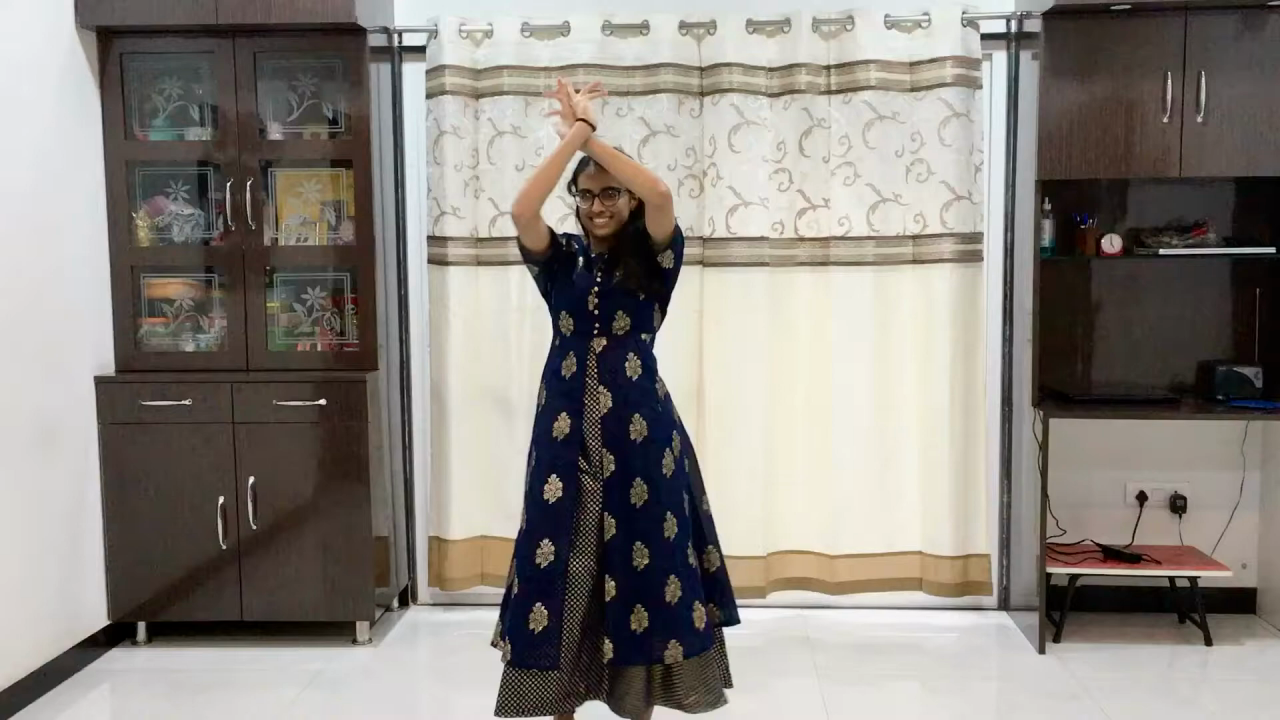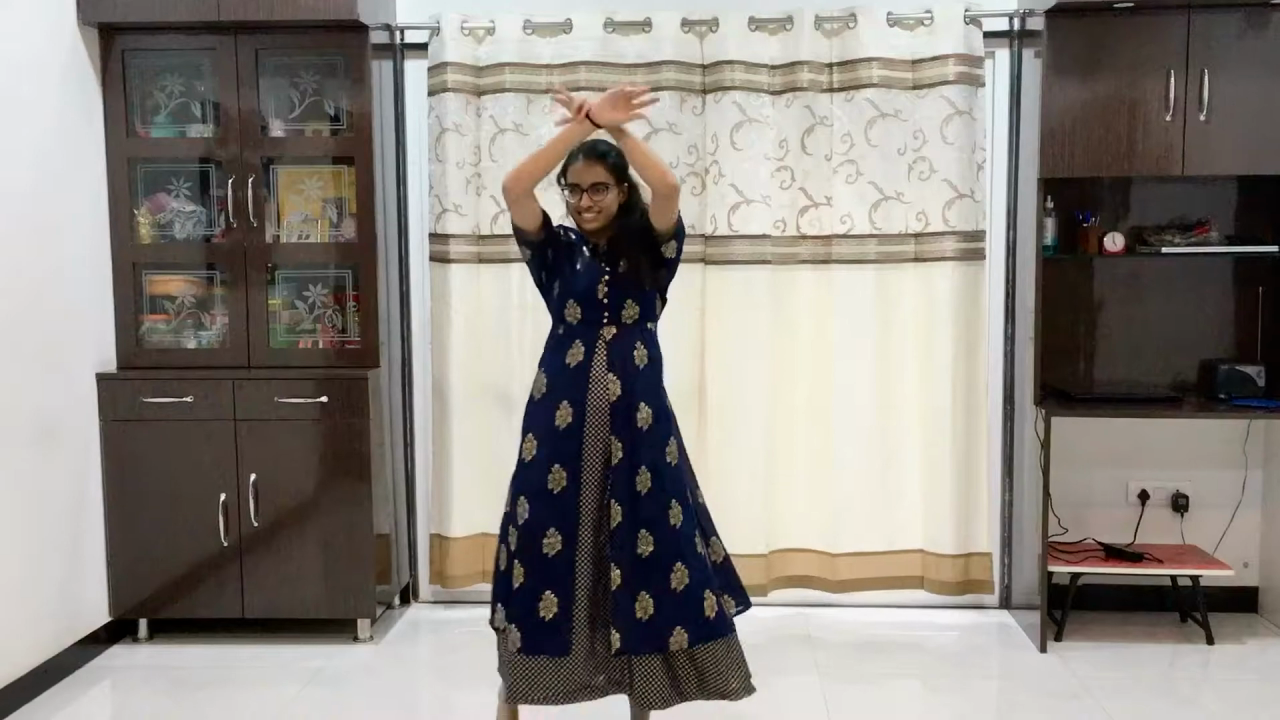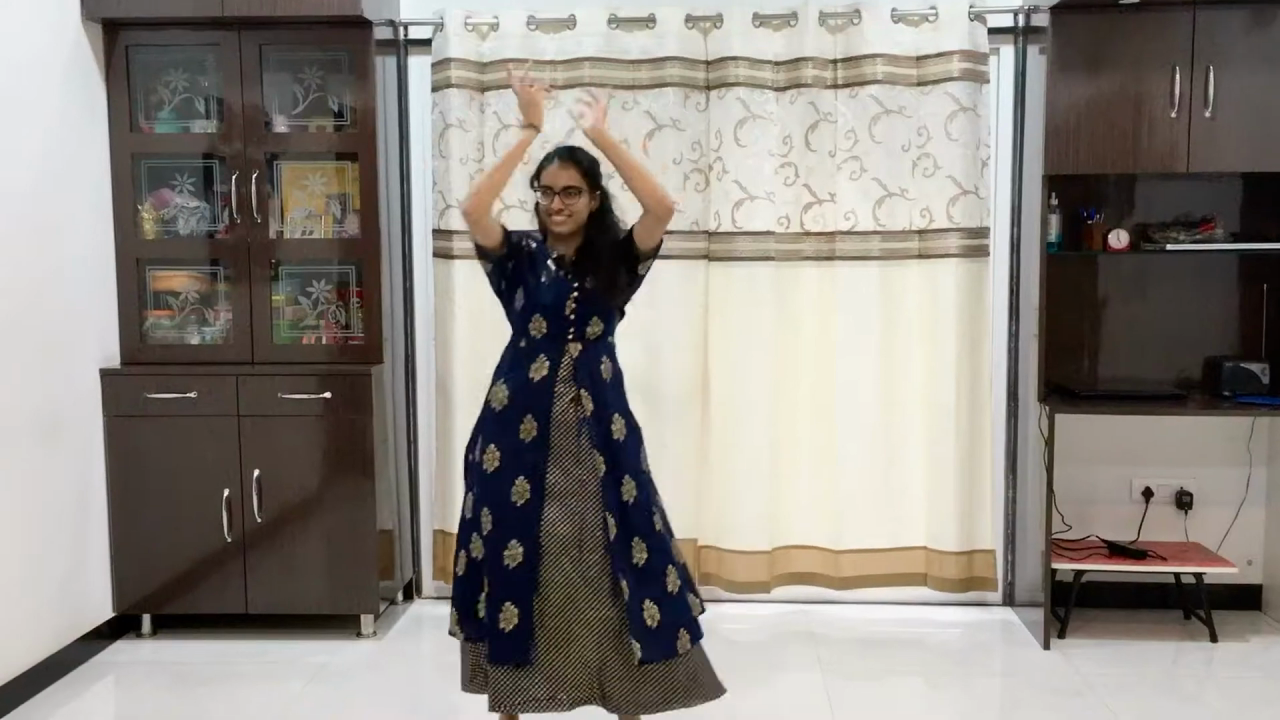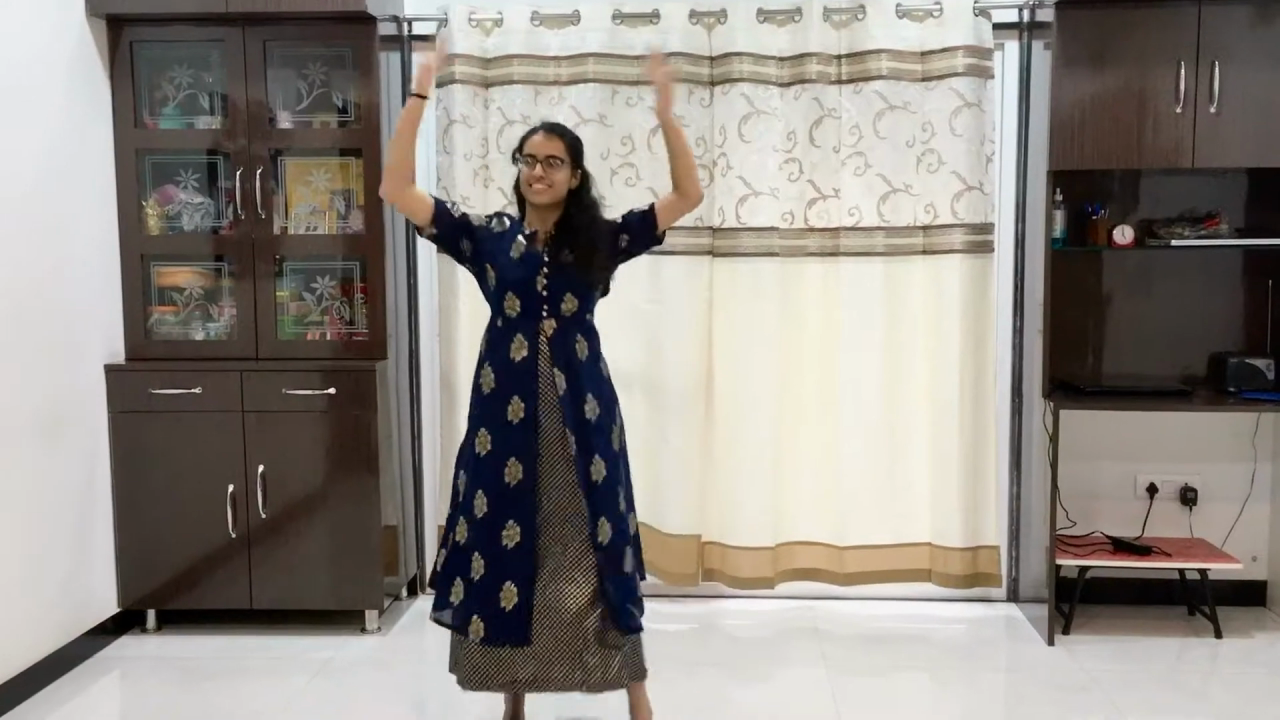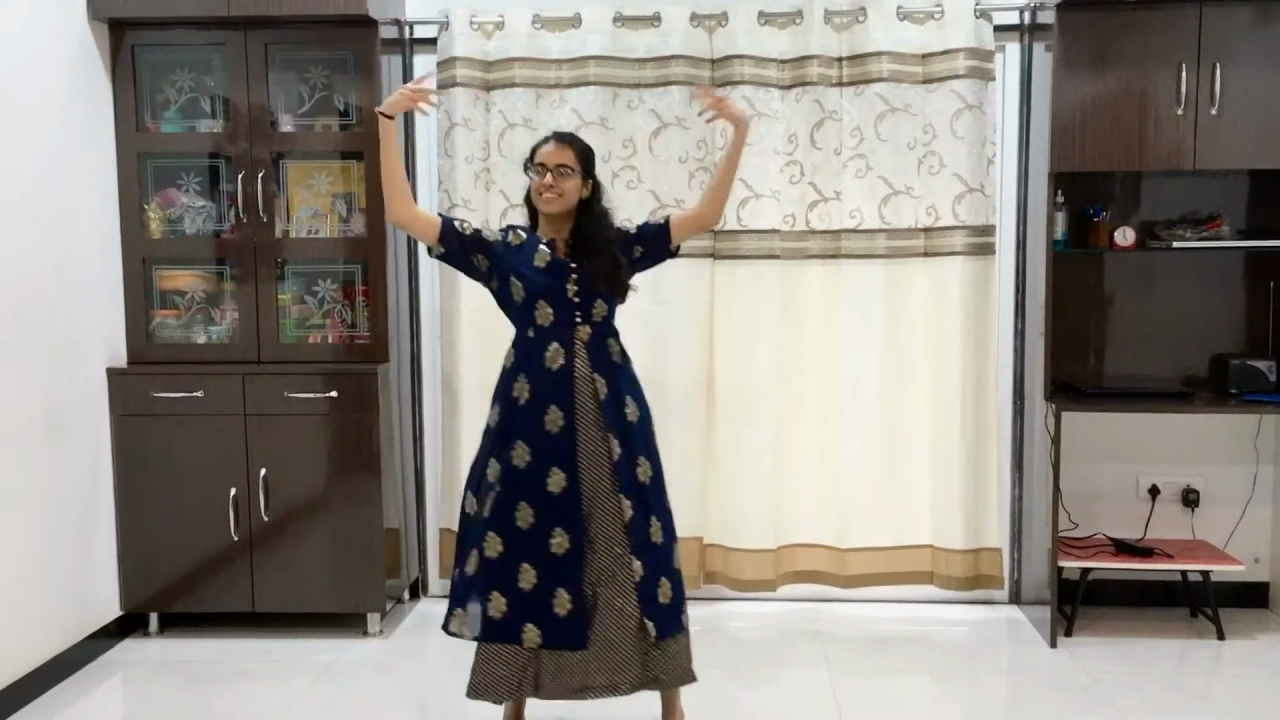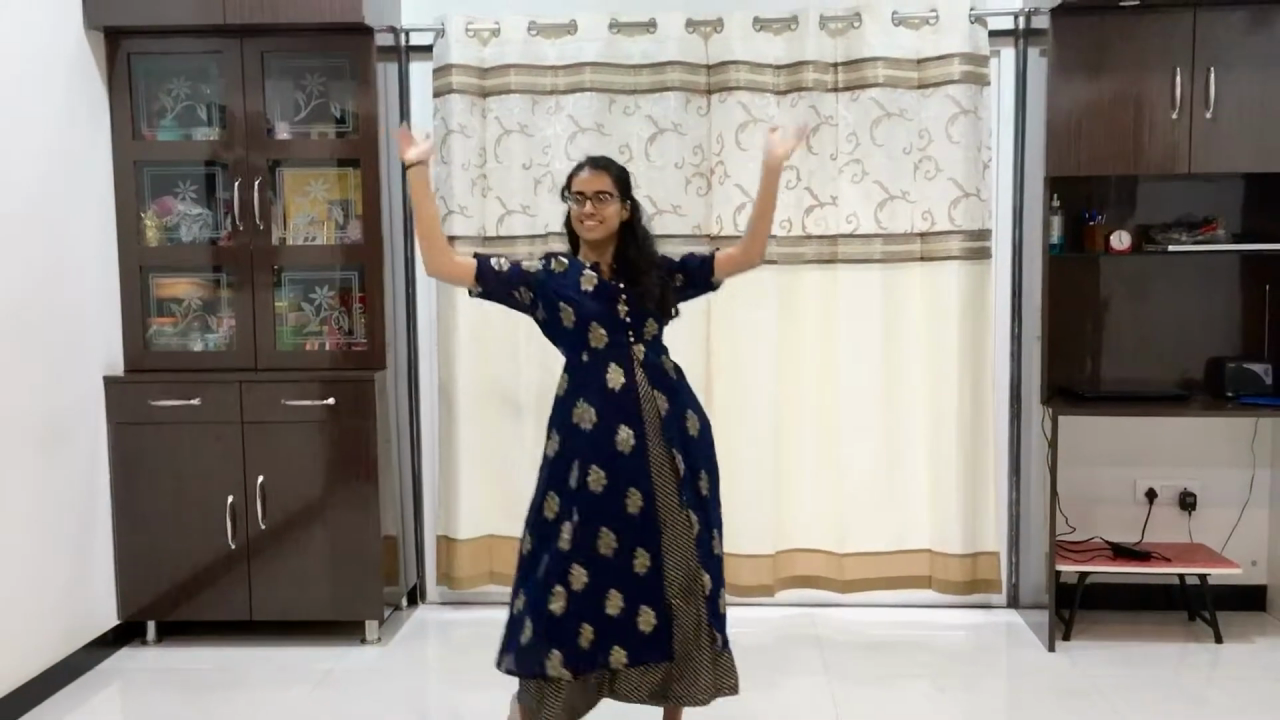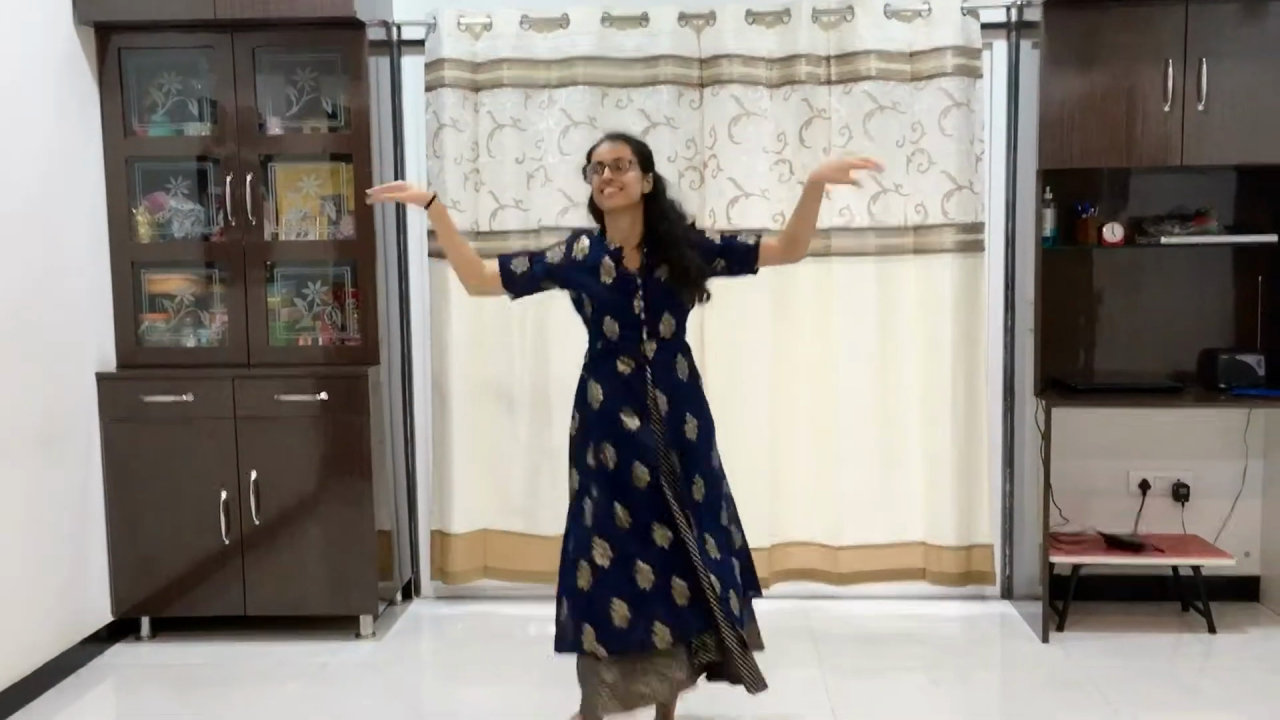
dt=0.3s
person 1, frame 1
left shoulder: (655, 257)
right shoulder: (559, 259)
left elbow: (659, 194)
right elbow: (522, 209)
left wrist: (588, 132)
right wrist: (573, 132)
left hip: (639, 430)
right hip: (566, 432)
left knee: (643, 568)
right knee: (558, 572)
person 1, frame 2
left shoulder: (651, 250)
right shoulder: (555, 251)
left elbow: (668, 186)
right elbow: (514, 188)
left wrist: (610, 127)
right wrist: (583, 122)
left hip: (637, 420)
right hip: (562, 420)
left knee: (644, 559)
right knee: (543, 553)
person 1, frame 3
left shoulder: (617, 262)
right shoulder: (517, 259)
left elbow: (659, 208)
right elbow: (474, 210)
left wrist: (602, 135)
right wrist: (530, 128)
left hip: (600, 431)
right hip: (519, 430)
left knee: (618, 570)
right knee: (512, 567)
person 1, frame 4
left shoulder: (603, 239)
right shoulder: (486, 237)
left elbow: (688, 196)
right elbow: (396, 189)
left wrist: (665, 114)
right wrist: (418, 96)
left hip: (581, 410)
right hip: (506, 411)
left knee: (596, 546)
right knee: (502, 549)
person 1, frame 5
left shoulder: (616, 248)
right shoulder: (502, 249)
left elbow: (705, 216)
right elbow: (402, 214)
left wrist: (737, 135)
right wrist: (393, 120)
left hip: (613, 414)
right hip: (536, 414)
left knee: (635, 556)
right knee: (522, 555)
person 1, frame 6
left shoulder: (659, 273)
right shoulder: (545, 276)
left elbow: (749, 253)
right elbow: (440, 261)
left wrist: (771, 169)
right wrist: (418, 169)
left hip: (673, 432)
right hip: (592, 435)
left knee: (681, 571)
right knee: (581, 571)
person 1, frame 7
left shoulder: (685, 246)
right shoulder: (577, 254)
left elbow: (788, 248)
right elbow: (479, 278)
left wrist: (815, 187)
right wrist: (433, 208)
left hip: (678, 417)
right hip: (609, 416)
left knee: (688, 556)
right knee: (618, 554)
